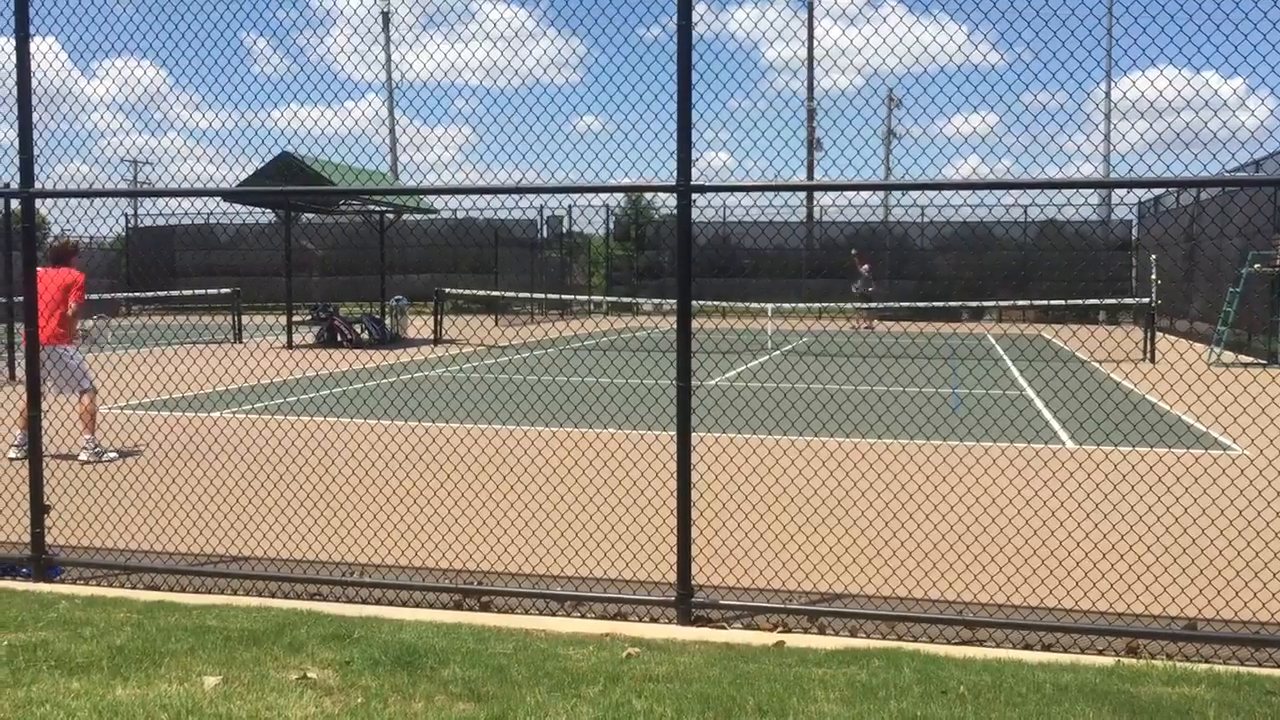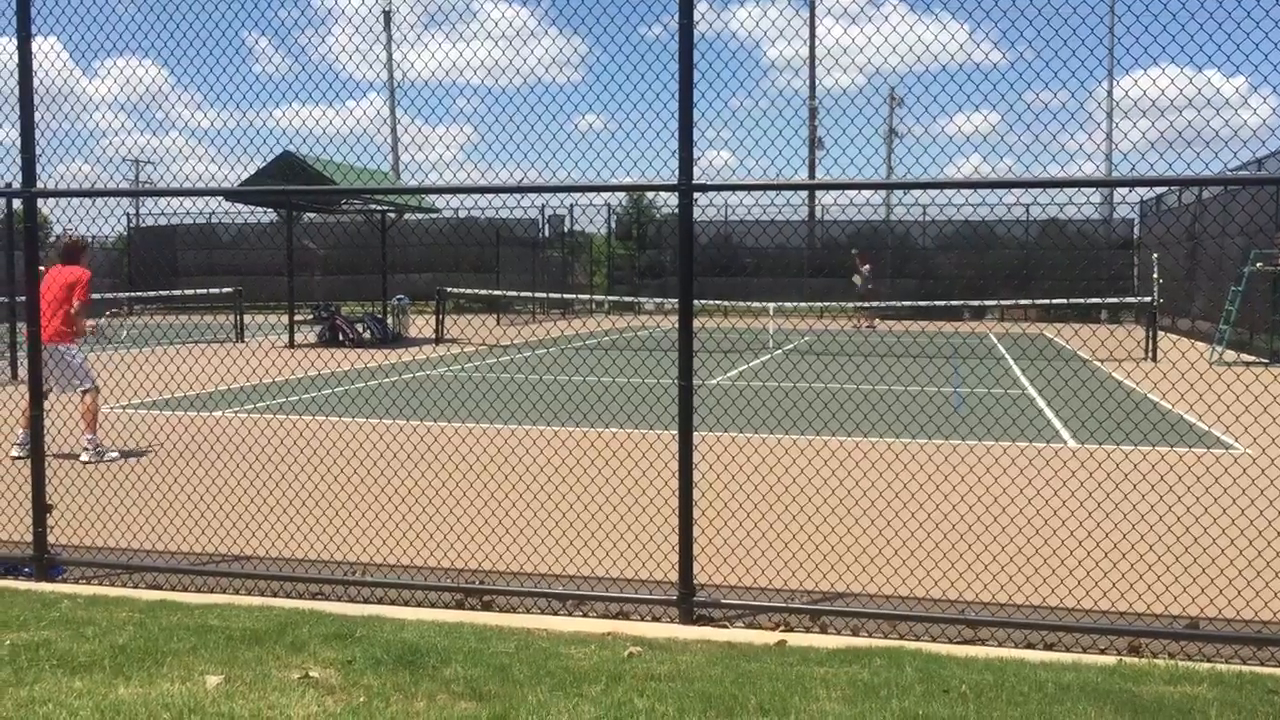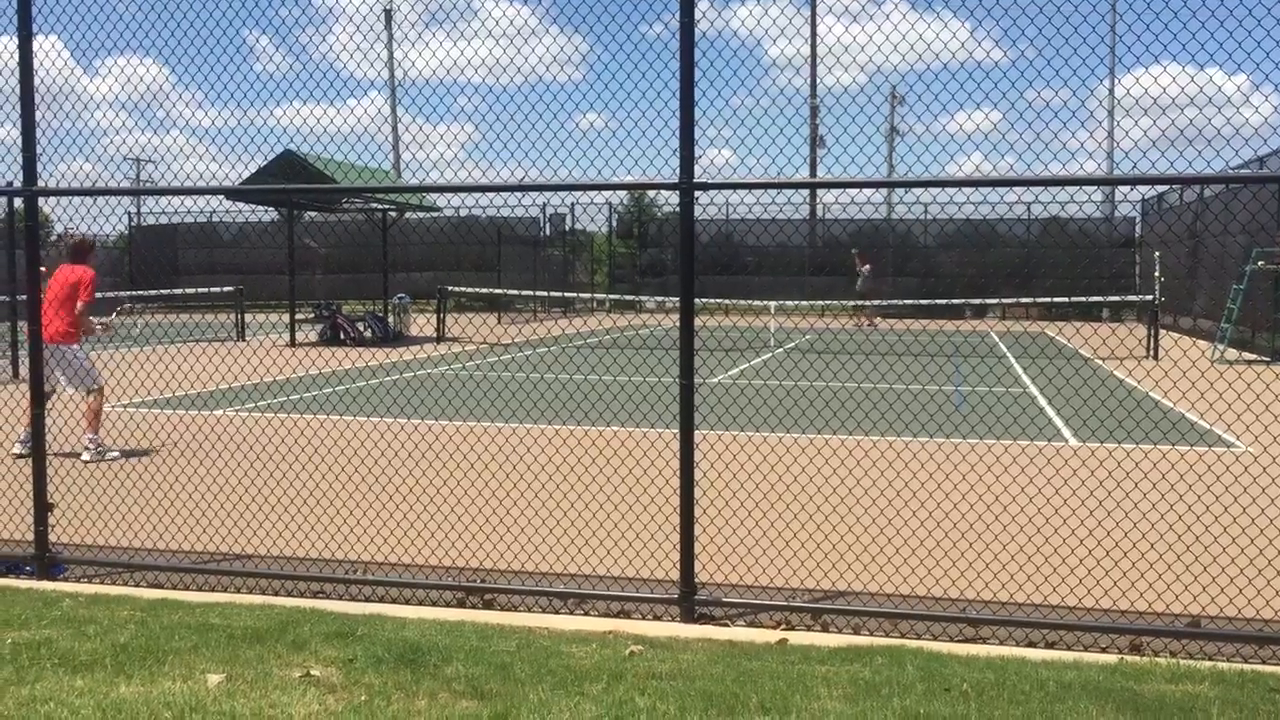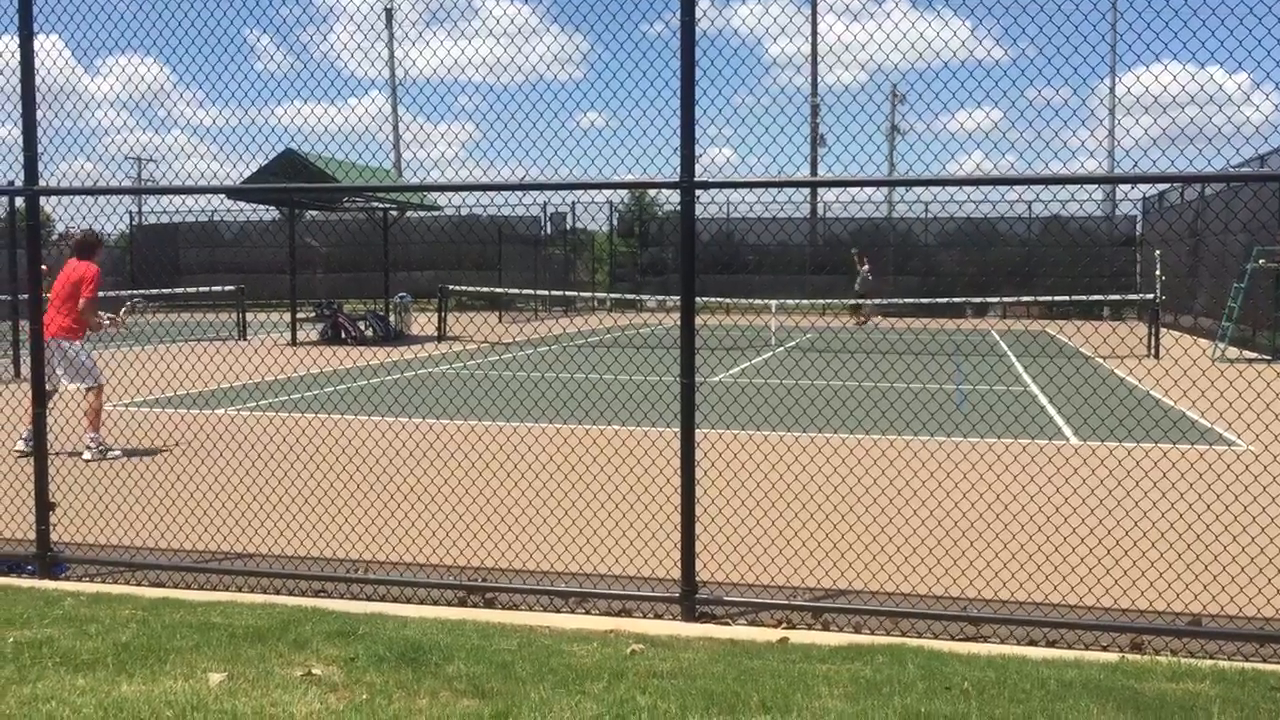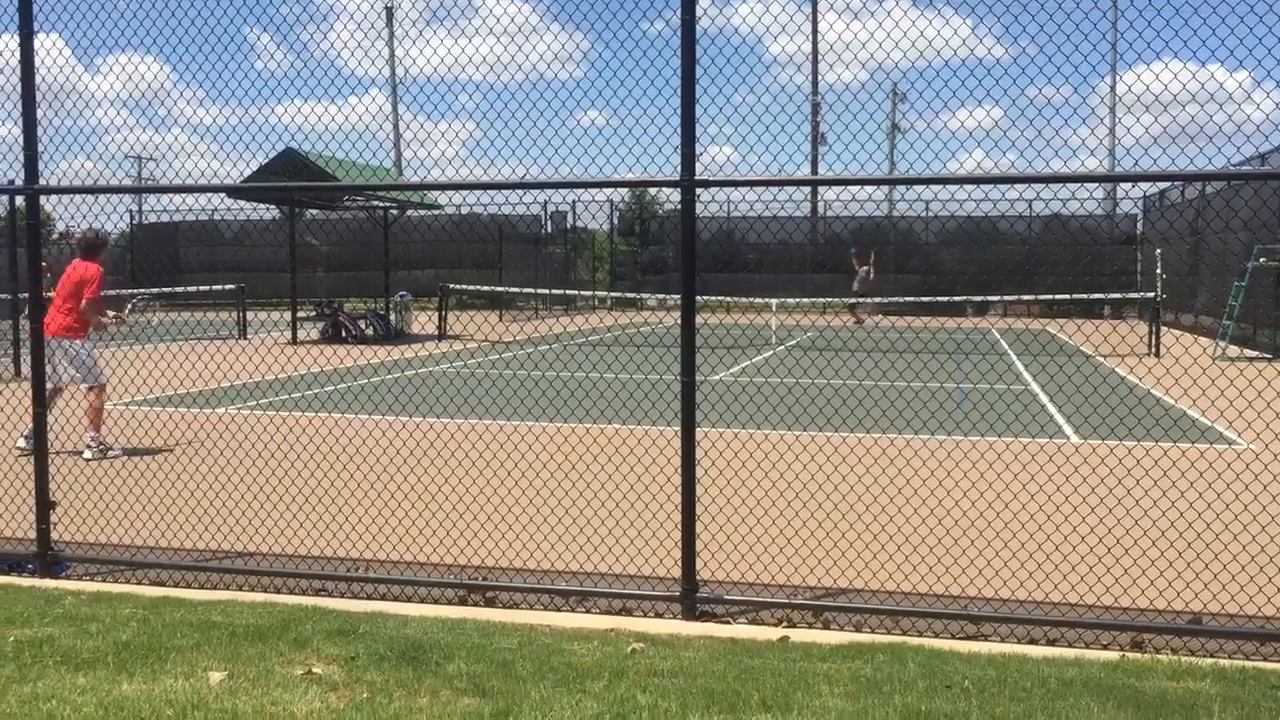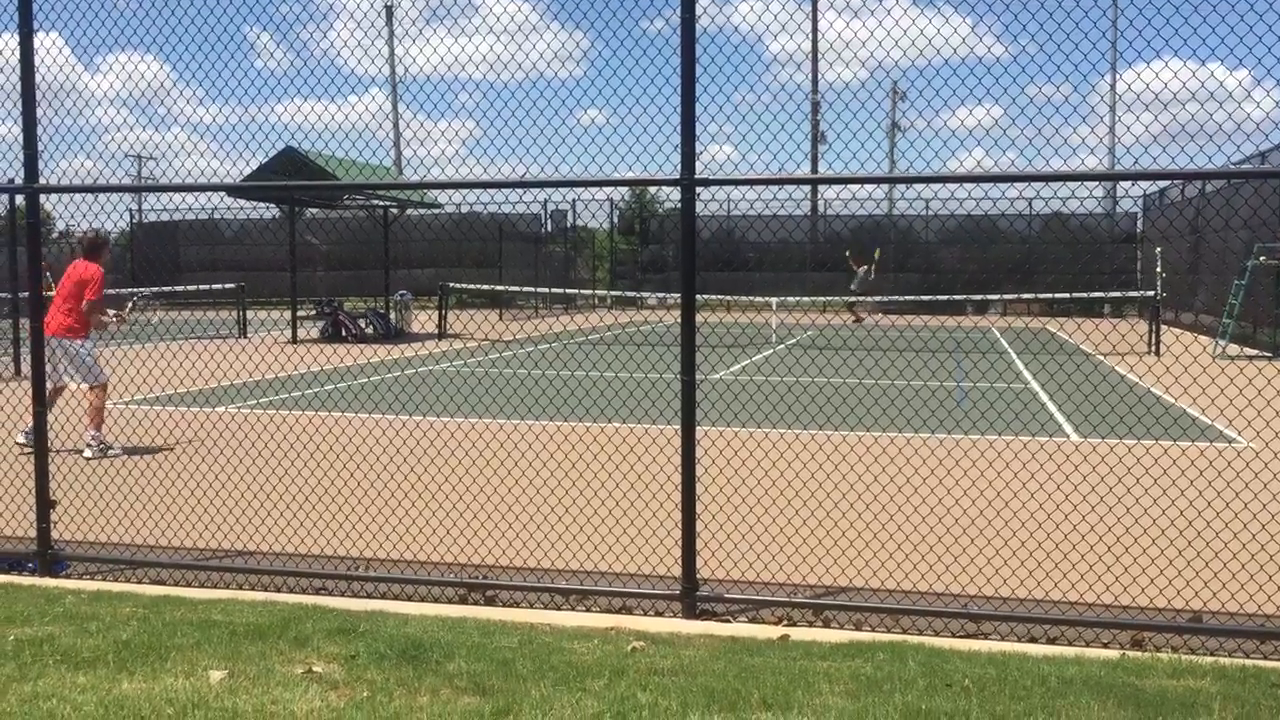
dt=0.1s
person 1, frame 1
left shoulder: (40, 274)
right shoulder: (76, 276)
left elbow: (47, 308)
right elbow: (72, 312)
right wrist: (71, 331)
right hip: (56, 343)
right knee: (87, 389)
left ankle: (19, 443)
right ankle: (90, 447)
person 1, frame 2
left shoulder: (50, 272)
right shoulder: (82, 274)
right elbow: (75, 310)
left wrist: (80, 324)
right wrist: (80, 329)
left hip: (38, 338)
right hip: (59, 341)
right knee: (89, 389)
left ankle: (22, 443)
right ankle: (91, 447)
person 1, frame 3
left shoulder: (61, 270)
right shoulder: (87, 274)
right elbow: (80, 311)
left wrist: (89, 323)
right wrist: (89, 328)
left hip: (43, 337)
right hip: (64, 341)
left knee: (44, 390)
right knee: (95, 388)
left ankle: (24, 441)
right ankle: (92, 446)
person 1, frame 4
left shoulder: (70, 265)
right shoulder: (91, 270)
right elbow: (83, 307)
left wrist: (98, 317)
right wrist: (95, 324)
left hip: (47, 333)
right hip: (66, 337)
left knee: (48, 388)
right knee: (95, 386)
left ankle: (27, 439)
right ankle: (93, 445)
person 1, frame 5
left shoulder: (75, 264)
right shoulder: (95, 271)
right elbow: (85, 308)
left wrist: (105, 315)
right wrist: (99, 323)
left hip: (49, 332)
right hip: (69, 336)
left knee: (54, 387)
right knee: (97, 385)
left ankle: (30, 435)
right ankle: (94, 444)
person 1, frame 6
left shoulder: (77, 264)
right shoulder: (96, 271)
right elbow: (86, 309)
left wrist: (105, 314)
right wrist: (100, 322)
left hip: (50, 331)
right hip: (70, 336)
left knee: (55, 386)
right knee: (98, 384)
left ankle: (30, 432)
right ankle: (95, 443)
